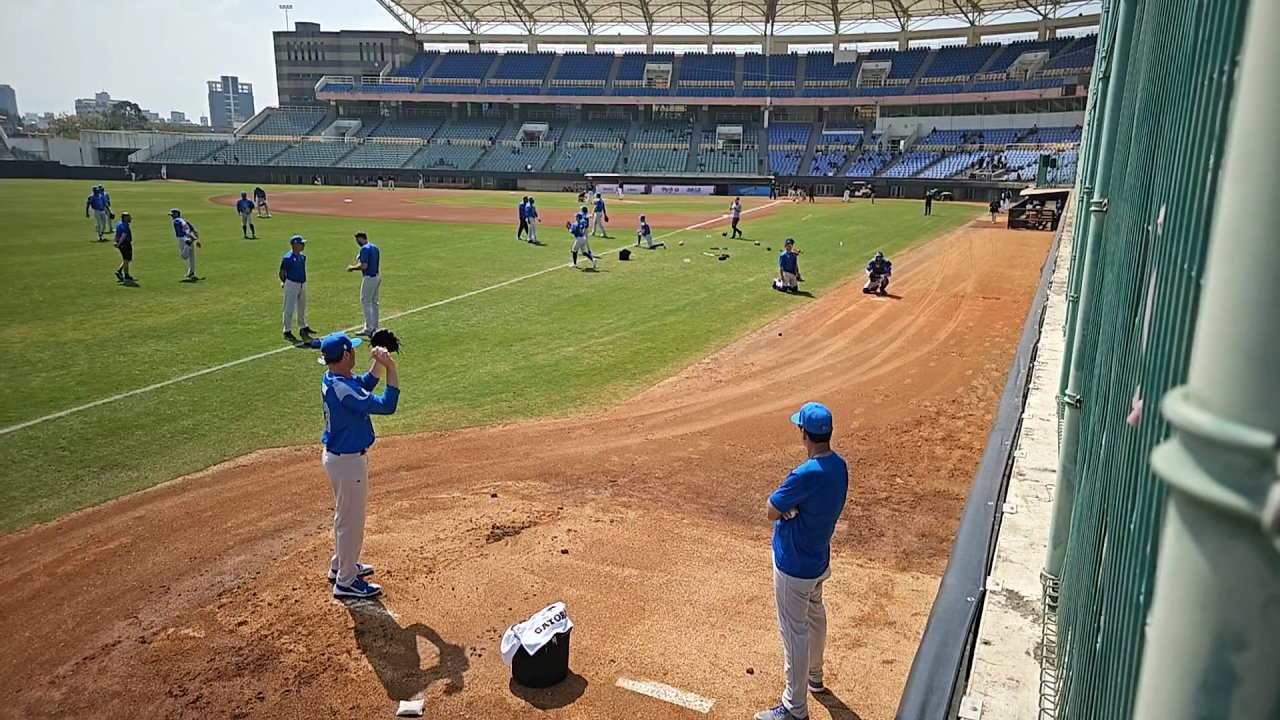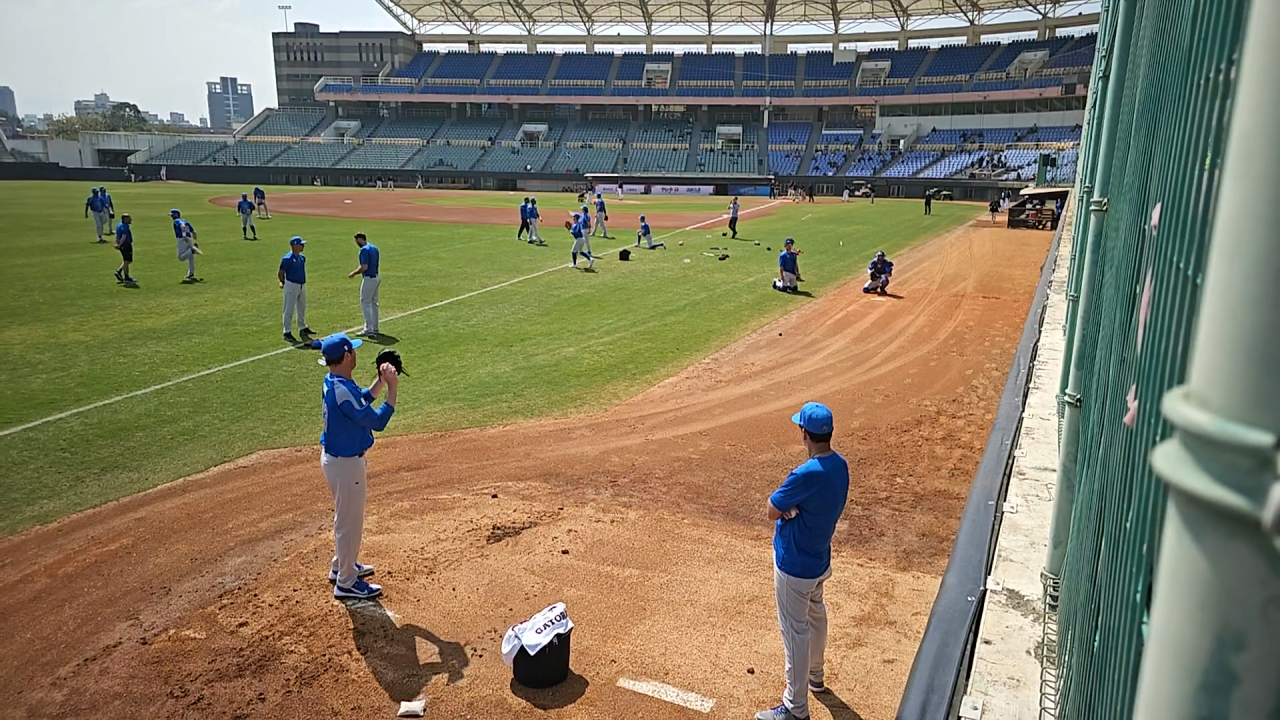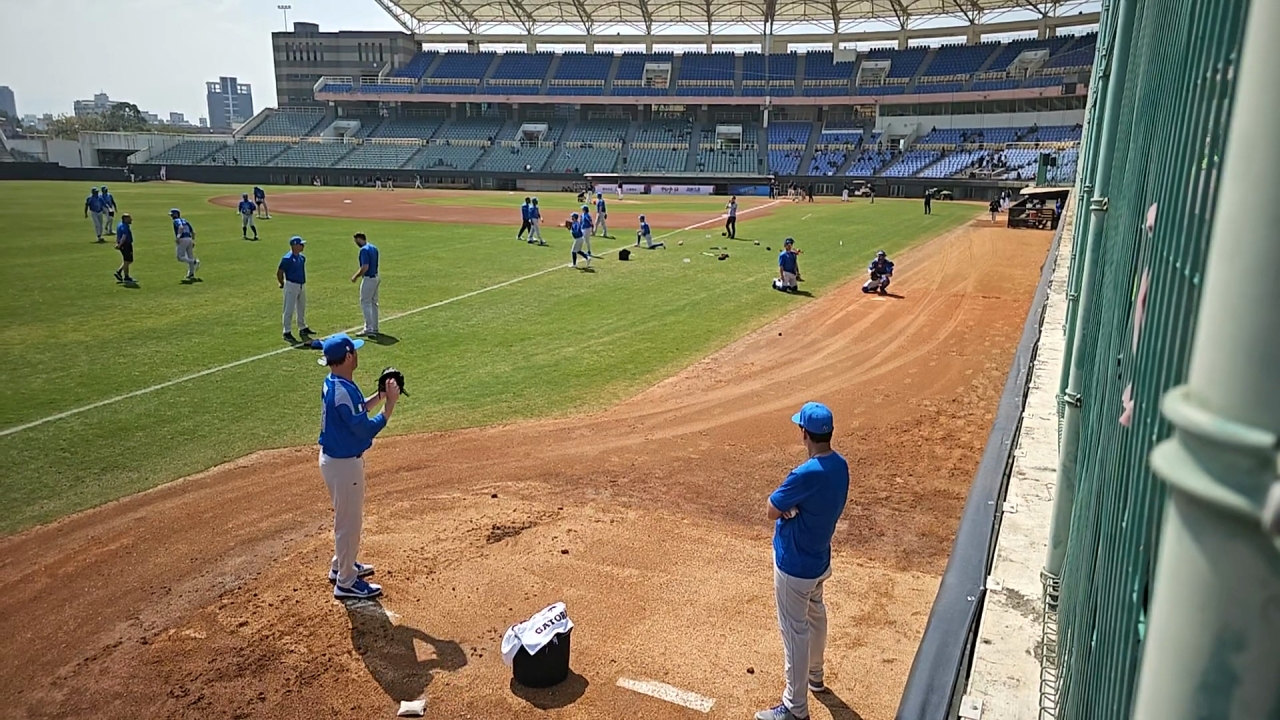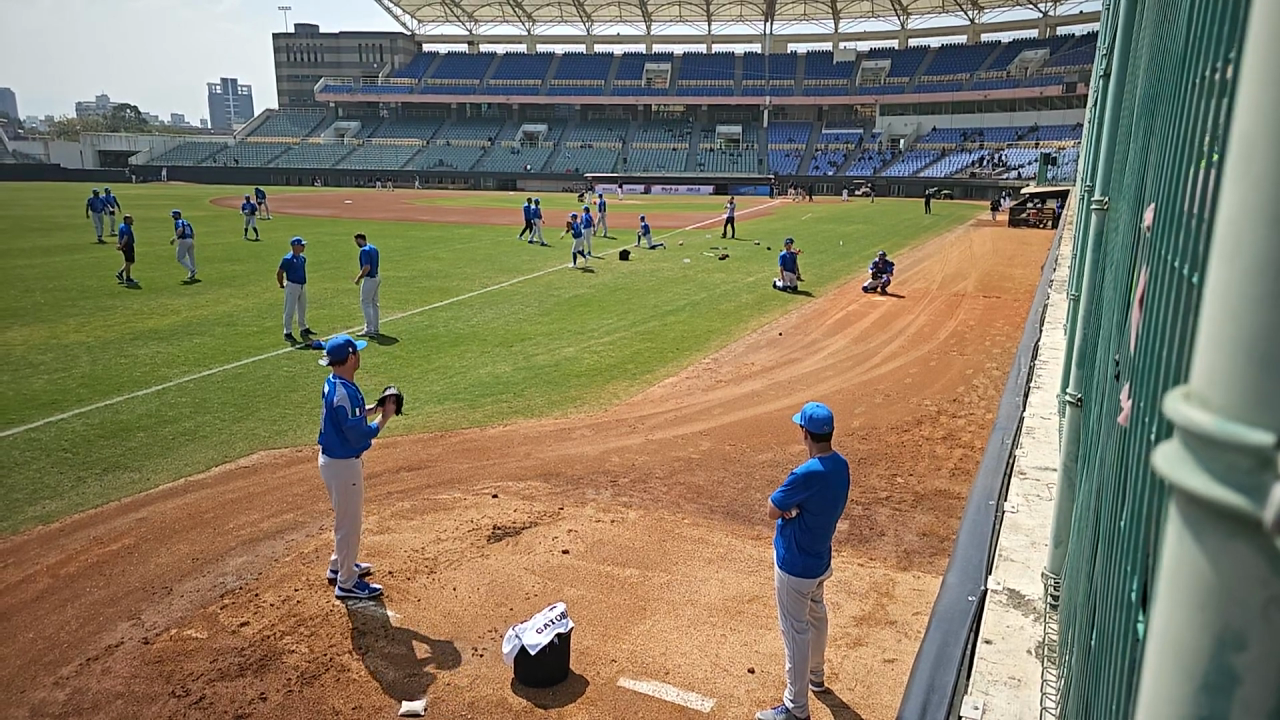
dt=0.7s
person 1, frame 1
left shoulder: (806, 475)
right shoulder: (839, 466)
left elbow: (772, 511)
left wrist: (785, 505)
right wrist: (791, 506)
left hip: (794, 565)
right hip: (818, 559)
left knee: (795, 632)
right knee: (815, 617)
right ankle: (814, 675)
person 1, frame 2
left shoulder: (807, 474)
right shoulder: (840, 465)
left elbow: (772, 511)
left wrist: (786, 504)
right wrist: (793, 506)
left hip: (795, 565)
right hip: (819, 559)
left knee: (795, 632)
right knee: (816, 616)
right ankle: (815, 675)
person 1, frame 3
left shoulder: (806, 474)
right shoulder: (840, 466)
left elbow: (772, 511)
left wrist: (786, 503)
right wrist: (792, 505)
left hip: (795, 565)
right hip: (819, 559)
left knee: (795, 631)
right knee: (815, 616)
right ankle: (815, 675)
person 1, frame 4
left shoulder: (807, 474)
right shoulder: (841, 466)
left elbow: (773, 510)
right wrist: (793, 506)
left hip: (795, 564)
right hip: (820, 559)
left knee: (796, 631)
right knee: (816, 615)
right ankle: (816, 675)
person 2, frame 1
left shoulder: (333, 379)
right shoulder: (342, 389)
left elbow: (364, 385)
right elbow: (387, 406)
left wrist: (379, 363)
right wrist: (391, 368)
left hip: (338, 455)
right hip: (348, 461)
left knee: (346, 514)
right knee: (351, 519)
left ankle: (341, 565)
right ankle: (345, 582)
person 2, frame 2
left shoulder: (334, 382)
right shoulder: (342, 391)
left elbow: (362, 400)
right elbow: (378, 422)
left wrist: (381, 380)
right wrist: (393, 388)
left hip: (337, 456)
right hip: (346, 463)
left knee: (347, 517)
right knee: (350, 521)
left ankle: (342, 566)
right ankle: (346, 582)
person 2, frame 3
left shoulder: (333, 383)
right shoulder: (343, 391)
left elbow: (355, 411)
right elbow: (366, 430)
left wrist: (381, 395)
right wrist: (390, 404)
left hip: (334, 457)
right hip: (343, 463)
left knee: (346, 517)
right knee: (349, 521)
left ankle: (341, 566)
right ankle: (346, 582)
person 2, frame 4
left shoulder: (334, 382)
right shoulder: (344, 393)
right elbow: (358, 436)
left wrist: (376, 408)
right wrist: (385, 417)
left hip: (333, 458)
right hip: (343, 464)
left knee: (346, 518)
right knee: (349, 522)
left ankle: (339, 565)
right ankle: (347, 583)
